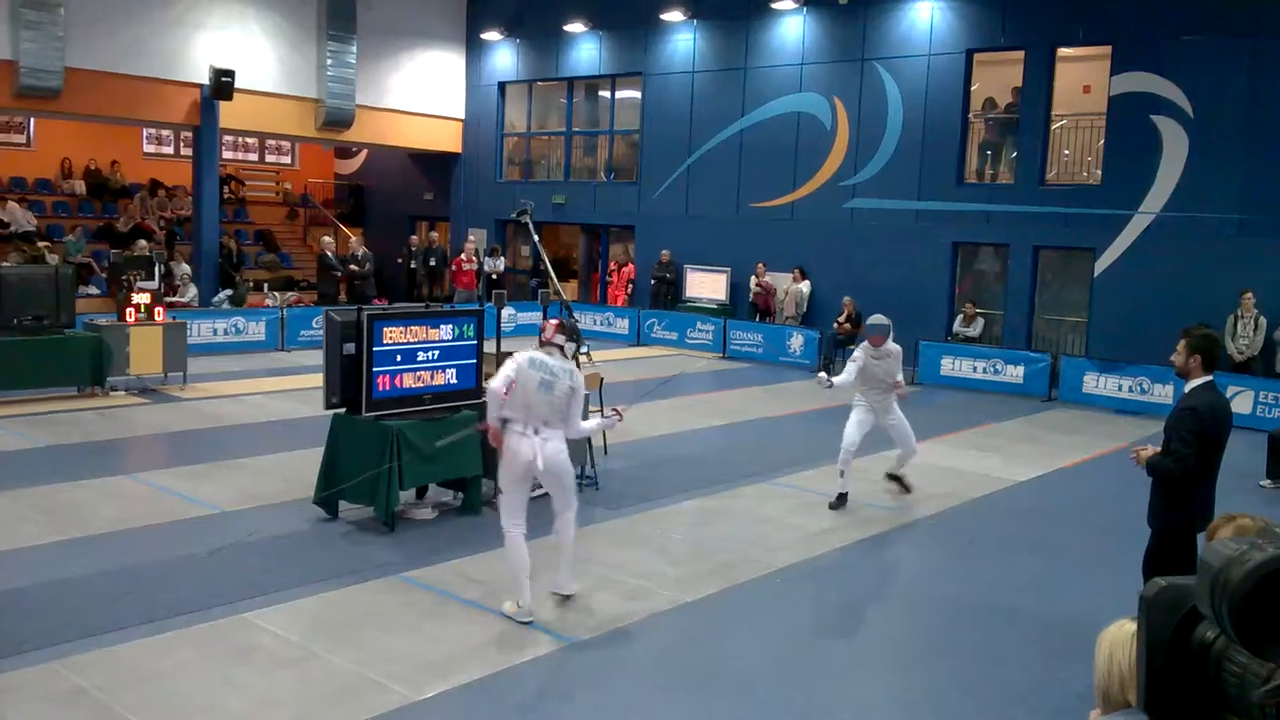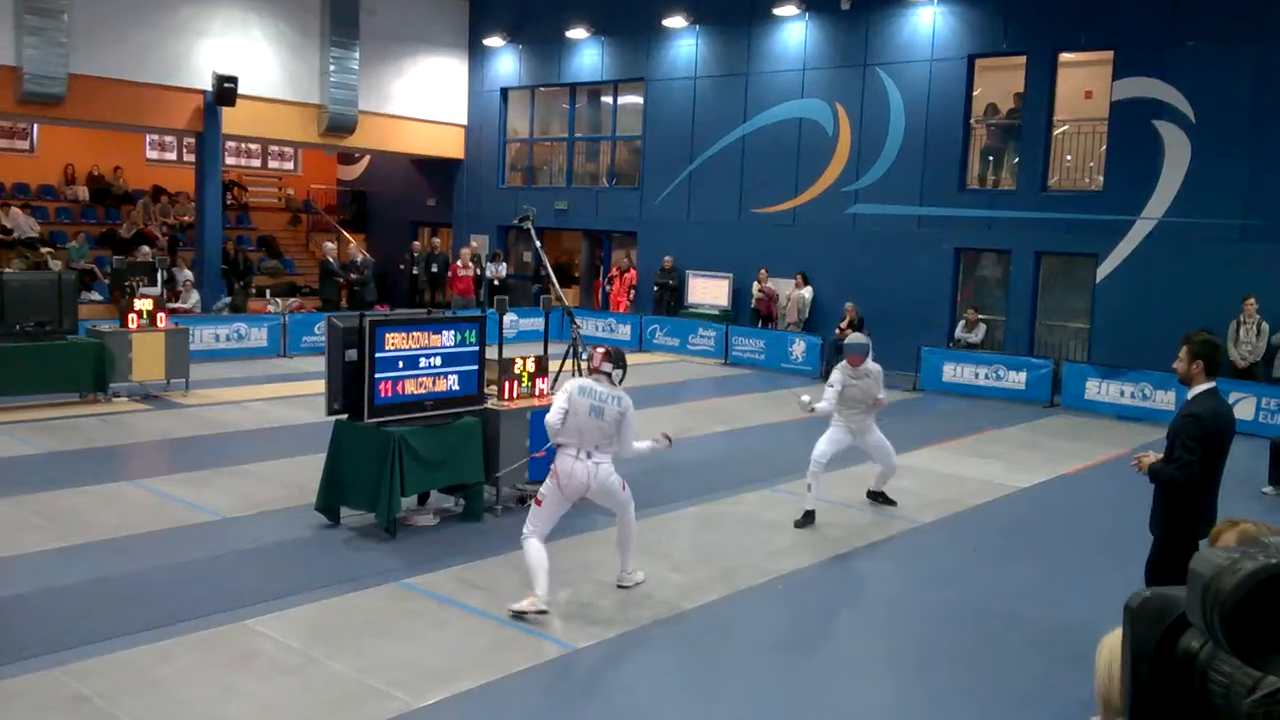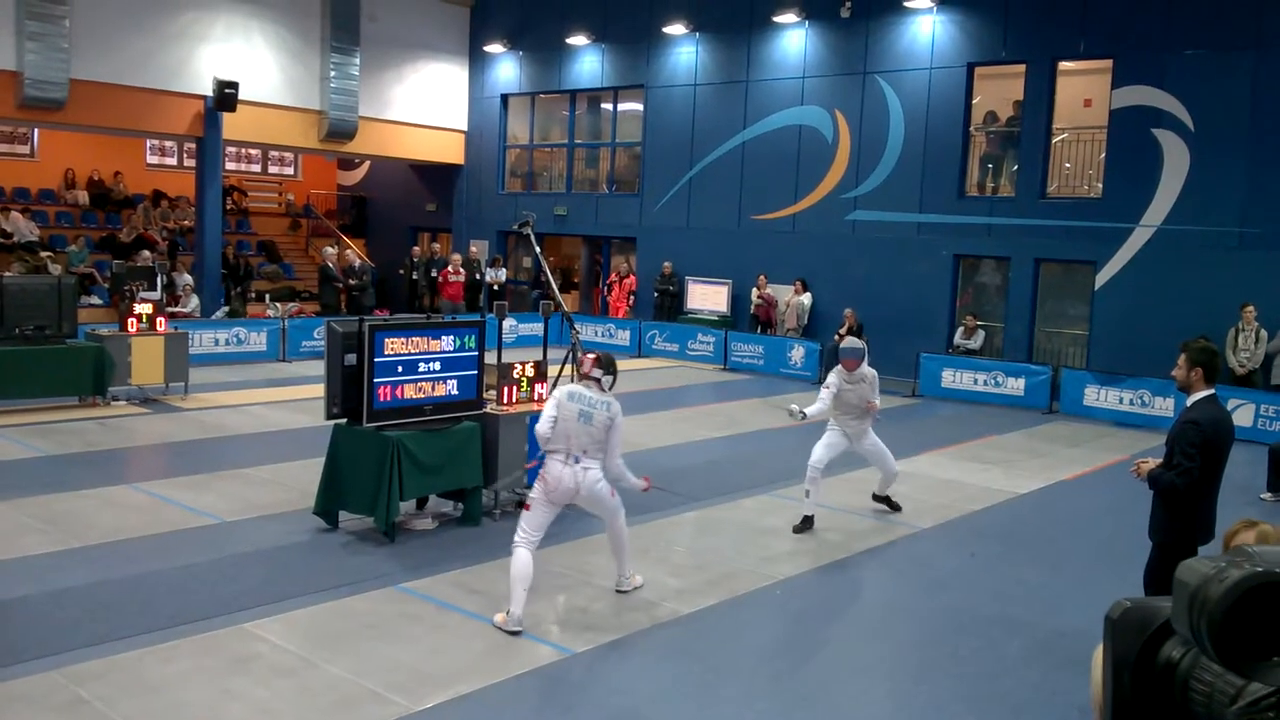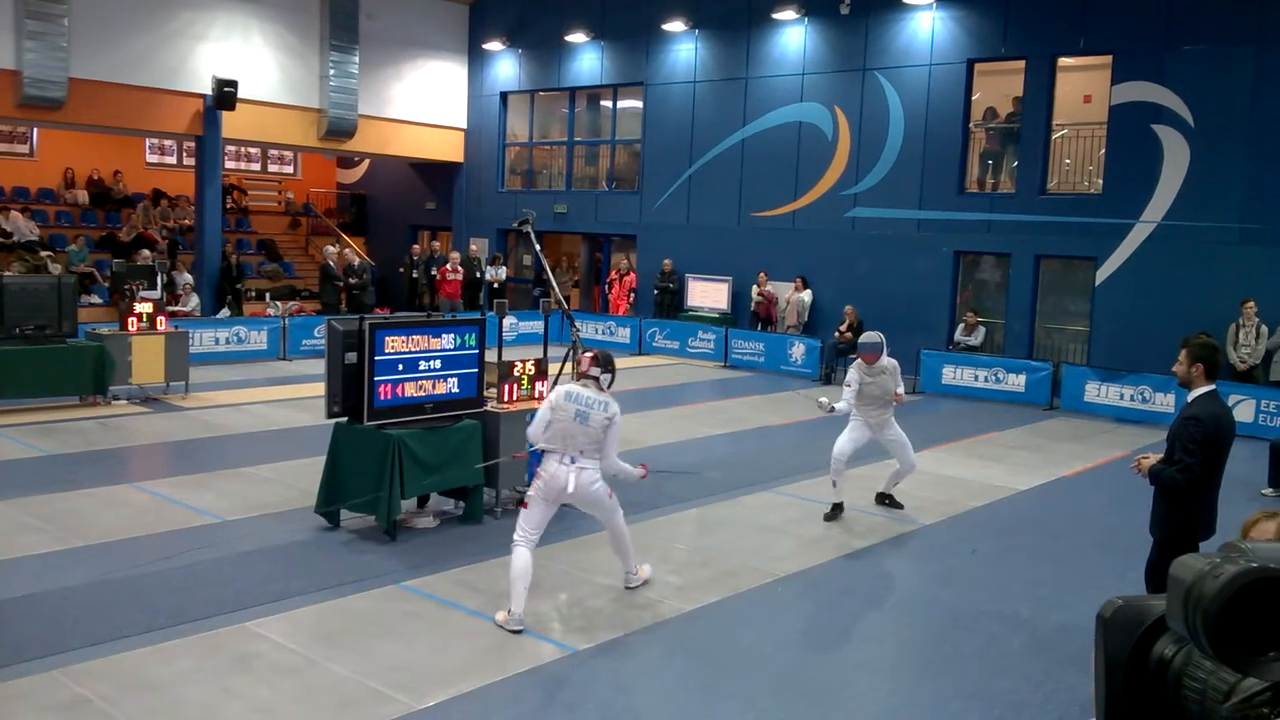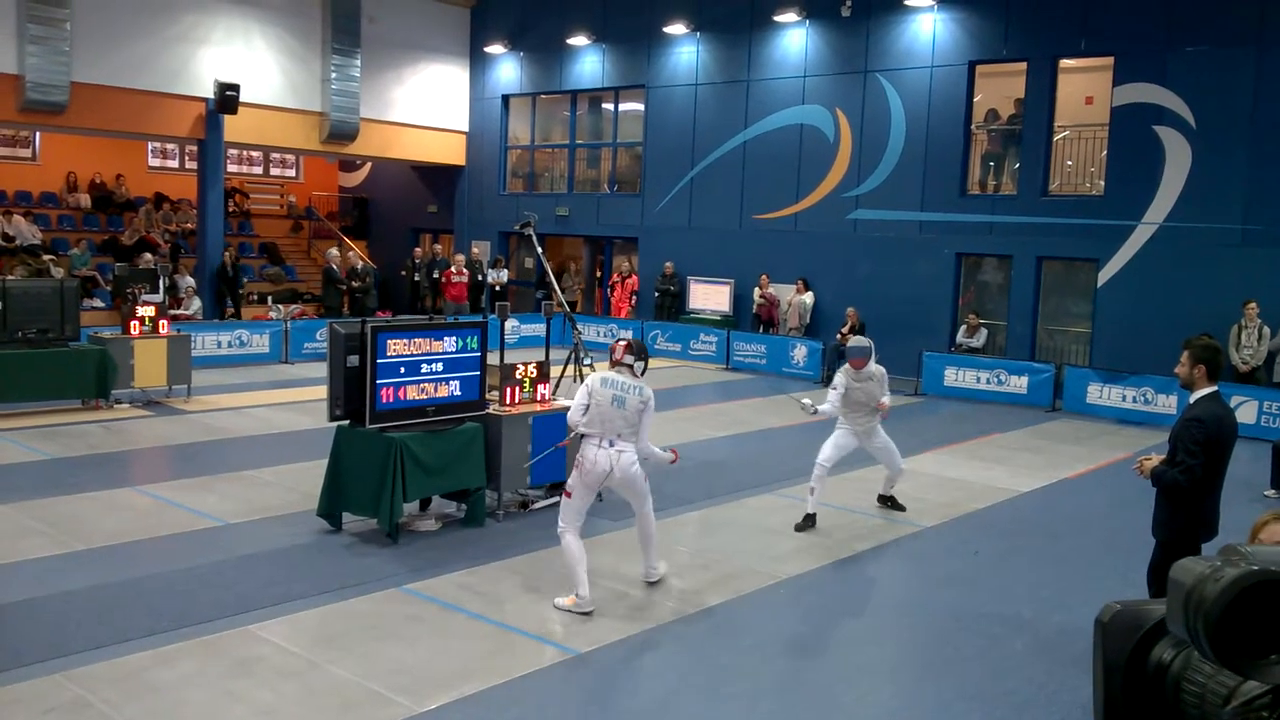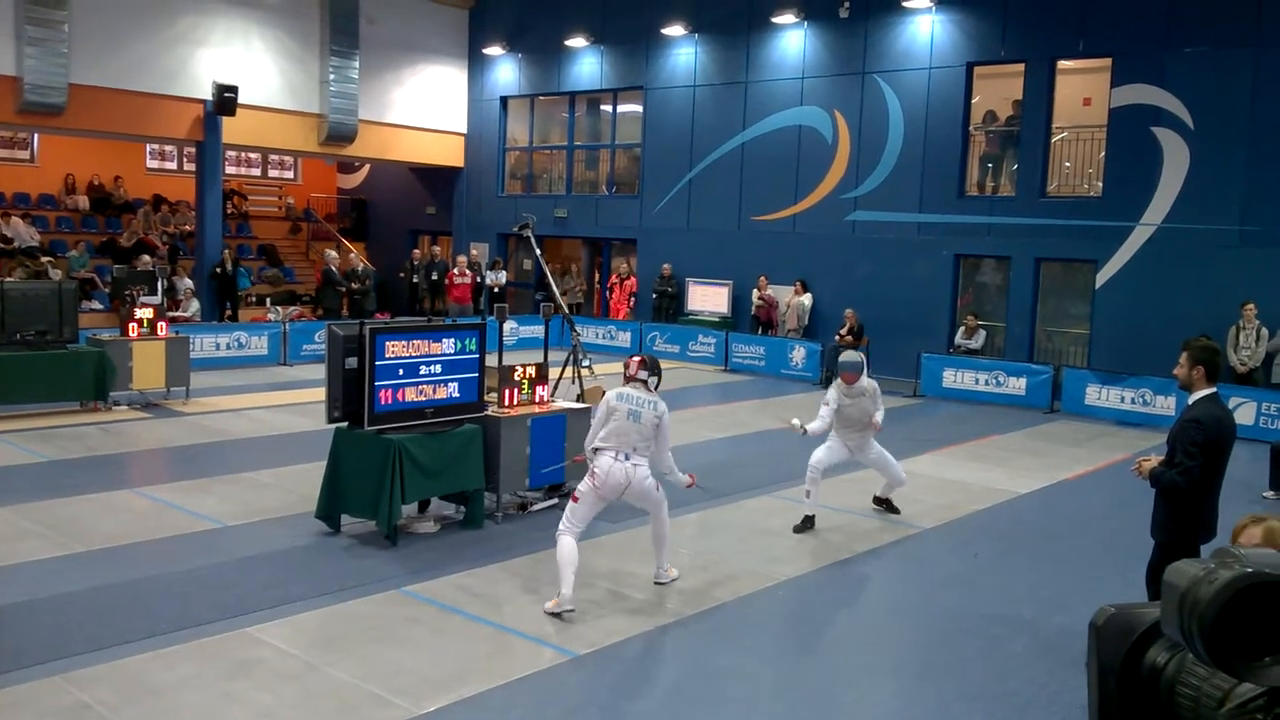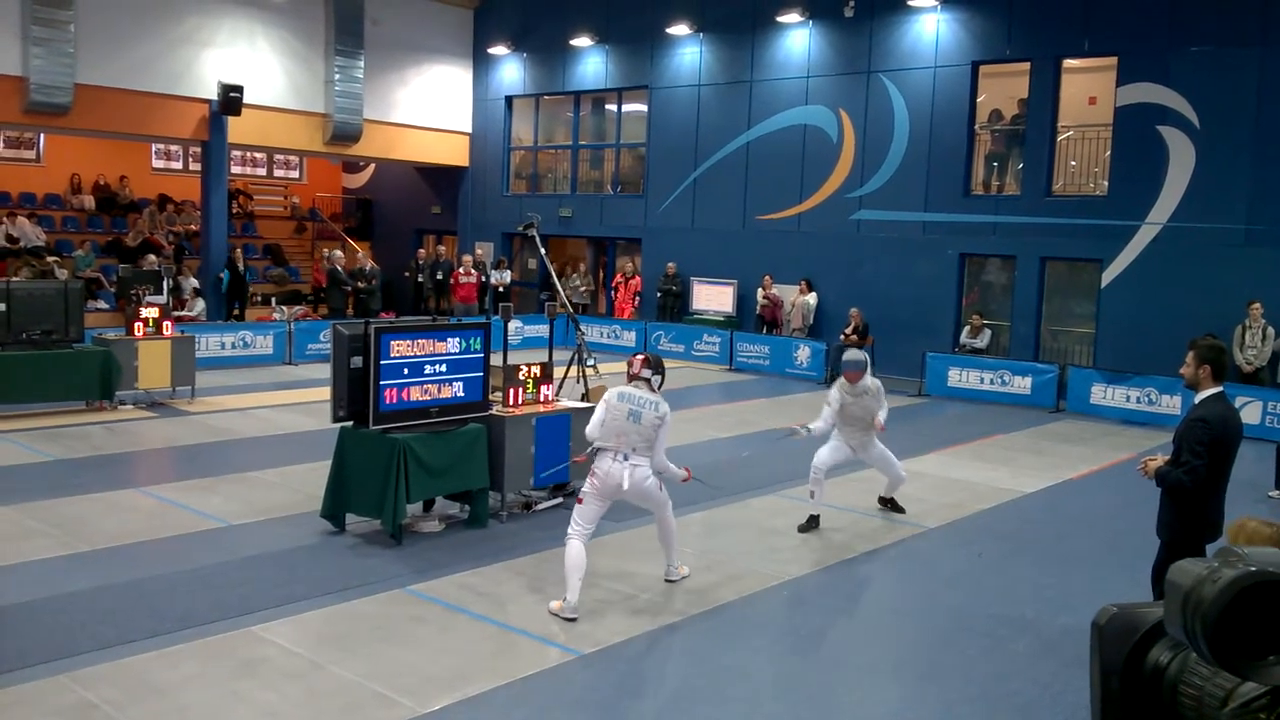
dt=0.4s
person 1, frame 1
left shoulder: (522, 358)
right shoulder: (574, 375)
left elbow: (494, 388)
right elbow: (572, 430)
left wrist: (494, 424)
right wrist: (605, 422)
left hip: (517, 447)
right hip: (552, 450)
left knee: (513, 527)
right knee: (566, 512)
left ankle: (524, 605)
right ankle: (563, 582)
person 1, frame 2
left shoulder: (573, 386)
right shoulder: (623, 401)
left elbow: (551, 422)
right elbow: (626, 449)
left wrist: (559, 442)
right wrist: (655, 444)
left hip: (567, 469)
right hip: (601, 472)
left knee: (532, 534)
right knee: (626, 510)
left ankle: (539, 597)
right ankle: (626, 573)
person 1, frame 3
left shoulder: (562, 392)
right shoulder: (612, 407)
left elbow: (542, 431)
right elbow: (613, 462)
left wrist: (553, 450)
right wrist: (636, 483)
left hip: (554, 475)
right hip: (590, 479)
left knee: (523, 544)
right knee: (616, 516)
left ankle: (513, 615)
right ankle: (624, 578)
person 1, frame 4
left shoulder: (560, 392)
right shoulder: (611, 408)
left elbow: (533, 434)
right elbow: (608, 462)
right wrist: (635, 472)
left hip: (551, 474)
right hip: (587, 479)
left knee: (522, 543)
right knee: (615, 518)
left ankle: (515, 614)
right ankle: (632, 574)
person 1, frame 5
left shoulder: (595, 380)
right shoulder: (645, 393)
left elbow: (573, 420)
right elbow: (642, 445)
right wrist: (666, 456)
left hip: (591, 458)
right hip: (626, 462)
left knee: (568, 529)
right knee: (645, 510)
left ankle: (582, 597)
right ankle: (652, 569)
person 1, frame 6
left shoulder: (612, 397)
right shoulder: (660, 407)
left elbow: (590, 441)
right elbow: (662, 457)
right wrist: (681, 478)
left hip: (605, 471)
right hip: (638, 475)
left knee: (566, 532)
right knee: (659, 509)
left ankle: (565, 597)
right ankle: (662, 570)
person 1, frame 7
left shoulder: (614, 394)
right shoulder: (662, 407)
left elbow: (592, 433)
right elbow: (657, 459)
right wrist: (679, 473)
left hip: (606, 471)
right hip: (640, 475)
left knee: (576, 536)
right knee: (665, 510)
left ankle: (570, 602)
right ankle: (673, 568)
person 2, frame 1
left shoulder: (1191, 407)
right shoulder: (1217, 400)
left elbow: (1177, 470)
left wrist: (1149, 460)
right wrist: (1163, 451)
left hip: (1177, 509)
right hip: (1193, 504)
left knee: (1158, 576)
right knee: (1180, 574)
person 2, frame 2
left shoulder: (1194, 414)
right shoulder: (1220, 406)
left elbow: (1180, 477)
left wrist: (1152, 467)
right wrist: (1164, 459)
left hip: (1180, 516)
right hip: (1196, 512)
left knee: (1161, 582)
right knee: (1180, 581)
person 2, frame 3
left shoulder: (1193, 421)
right shoulder: (1219, 413)
left elbow: (1180, 483)
left wrist: (1151, 474)
right wrist: (1163, 464)
left hip: (1179, 523)
right hip: (1195, 518)
left knee: (1159, 588)
person 2, frame 4
left shoulder: (1194, 416)
right shoulder: (1219, 408)
left elbow: (1181, 478)
left wrist: (1152, 469)
right wrist: (1164, 459)
left hip: (1180, 518)
right hip: (1196, 514)
left knee: (1160, 583)
person 2, frame 5
left shoulder: (1196, 418)
right shoulder: (1222, 410)
left elbow: (1184, 480)
left wrist: (1155, 471)
right wrist: (1166, 461)
left hip: (1182, 520)
right hip: (1198, 516)
left knee: (1162, 586)
person 2, frame 6
left shoulder: (1195, 419)
right shoulder: (1220, 411)
left elbow: (1182, 481)
left wrist: (1153, 472)
right wrist: (1164, 462)
left hip: (1181, 521)
right hip: (1195, 517)
left knee: (1161, 586)
person 2, frame 7
left shoulder: (1201, 418)
right shoulder: (1227, 411)
left elbow: (1188, 480)
left wrist: (1159, 472)
right wrist: (1170, 461)
left hip: (1187, 521)
right hip: (1202, 517)
left knee: (1167, 586)
person 3, frame 1
left shoulder: (896, 351)
right shoulder: (861, 352)
right elbow: (847, 376)
left wrist: (900, 382)
right wrist: (829, 381)
left hip: (889, 406)
right hip: (864, 405)
left knee: (911, 449)
right knee: (848, 446)
left ankle: (894, 473)
right ankle: (842, 493)
person 3, frame 2
left shoulder: (875, 370)
right shoulder: (839, 372)
right elbow: (828, 404)
left wrist: (880, 401)
right wrist: (811, 406)
left hip: (867, 428)
right hip: (841, 426)
left knee: (891, 466)
right knee: (817, 458)
left ankle: (875, 491)
right ankle: (809, 512)
person 3, frame 3
left shoulder: (871, 375)
right shoulder: (835, 376)
right elbow: (822, 404)
left wrist: (875, 406)
right wrist: (802, 413)
left hip: (864, 432)
right hip: (838, 430)
left knee: (892, 471)
right knee: (815, 464)
left ankle: (880, 495)
right ankle: (808, 517)
person 3, frame 4
left shoulder: (892, 365)
right shoulder: (856, 371)
left elbow: (899, 385)
right elbow: (847, 404)
left wrist: (900, 395)
right wrist: (831, 407)
left hip: (886, 422)
right hip: (861, 421)
left knee: (909, 464)
right knee: (838, 454)
left ankle: (883, 494)
right ankle: (837, 504)
person 3, frame 5
left shoulder: (879, 372)
right shoulder: (843, 375)
right elbow: (831, 406)
left wrist: (885, 404)
right wrist: (814, 408)
left hip: (873, 430)
right hip: (847, 429)
left knee: (898, 468)
right knee: (822, 463)
left ankle: (885, 496)
right ankle: (810, 515)
person 3, frame 6
left shoulder: (872, 387)
right shoulder: (835, 391)
left elbow: (879, 409)
right elbow: (822, 422)
left wrist: (877, 420)
right wrist: (804, 428)
left hip: (866, 443)
right hip: (840, 441)
left knee: (899, 479)
right knee: (815, 464)
left ankle: (881, 498)
right ankle: (809, 517)
person 3, frame 7
left shoulder: (875, 386)
right shoulder: (838, 390)
left elbow: (882, 407)
right elbow: (824, 422)
left wrist: (880, 420)
right wrist: (807, 429)
left hip: (868, 442)
right hip: (842, 440)
left knee: (899, 477)
right knee: (818, 464)
left ankle: (886, 498)
right ankle: (814, 517)
